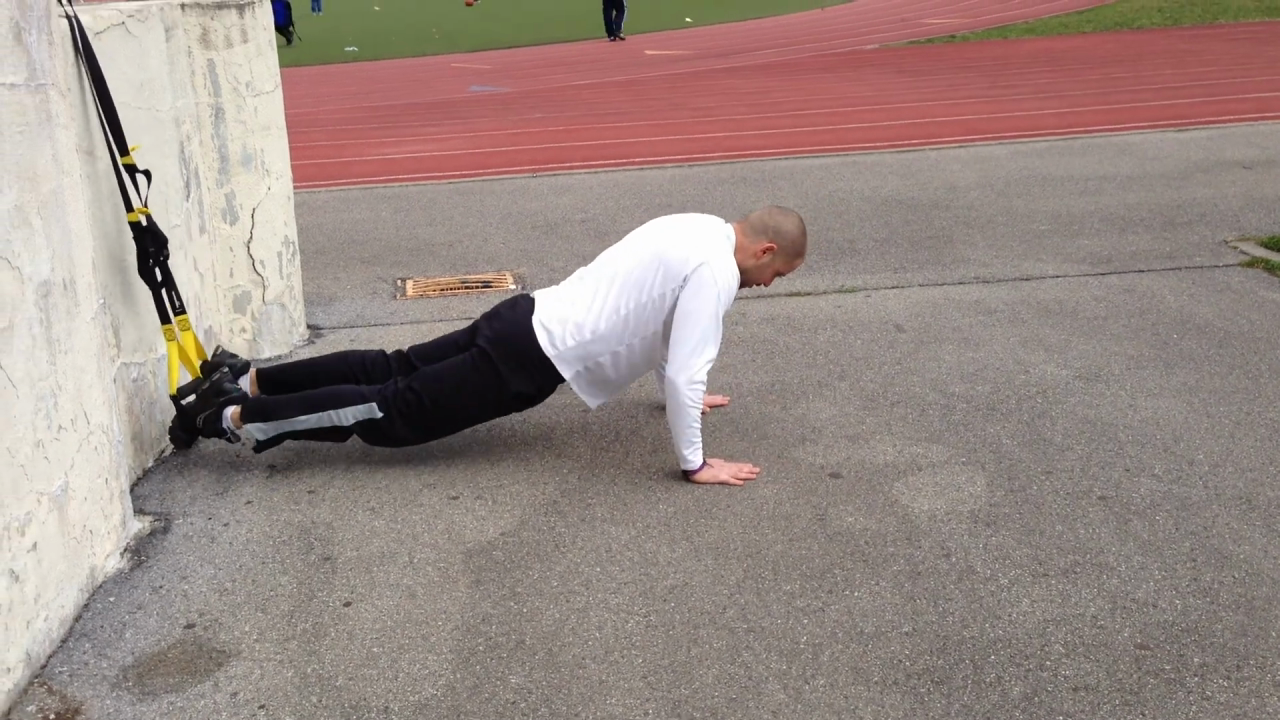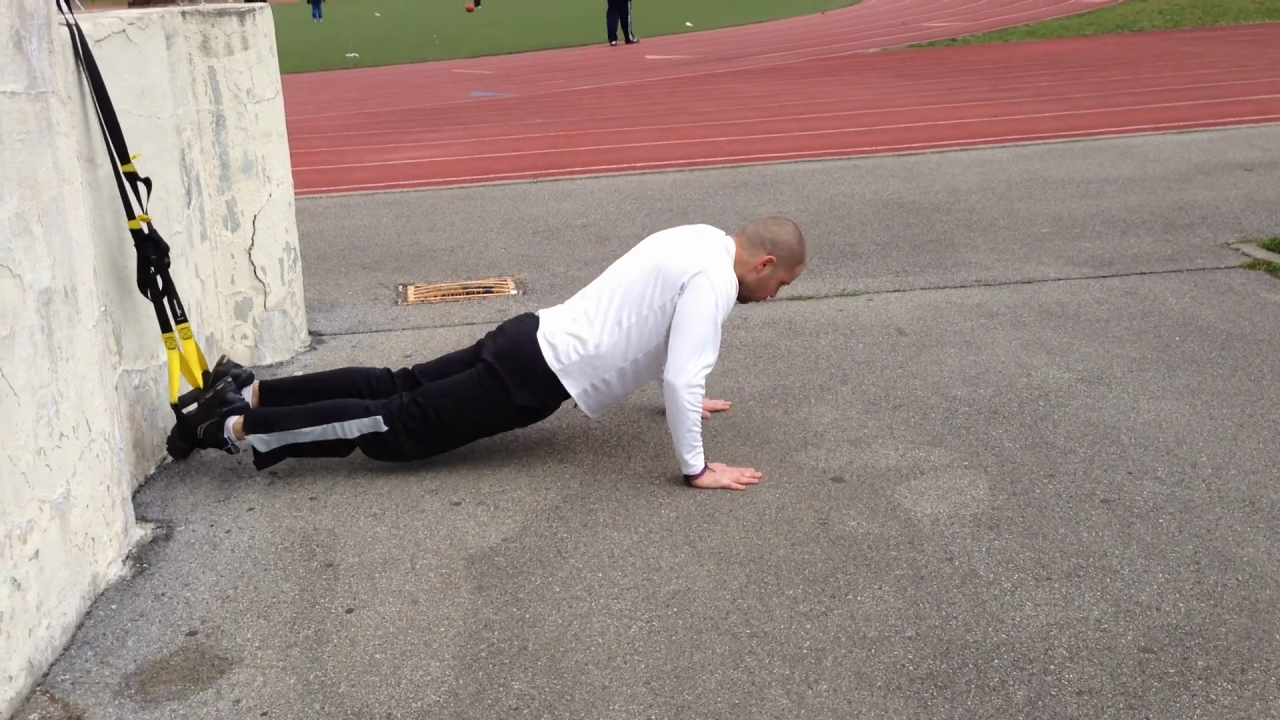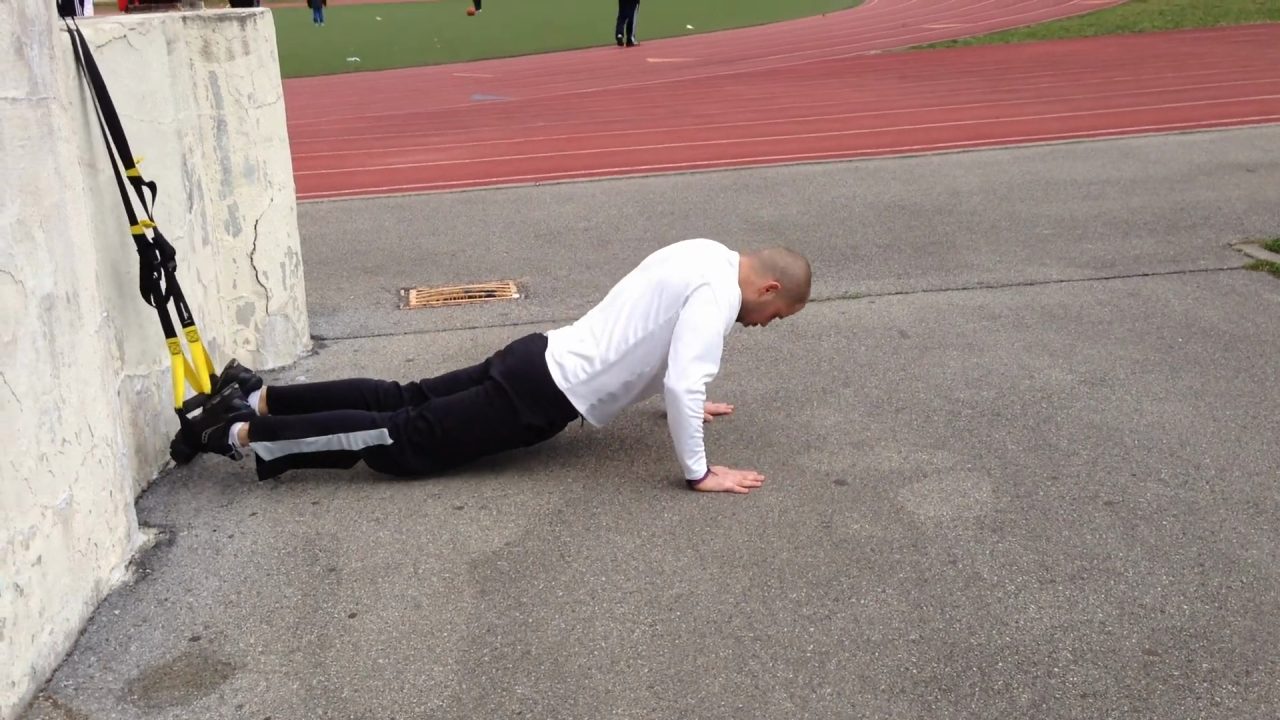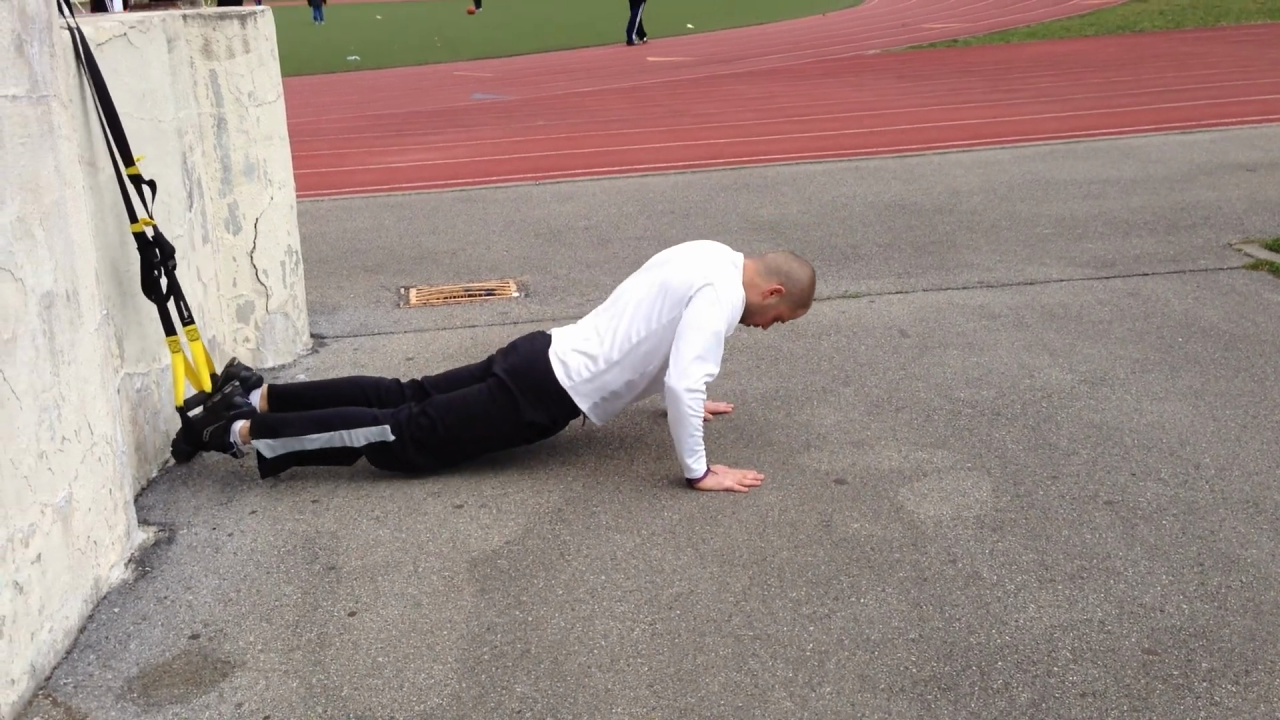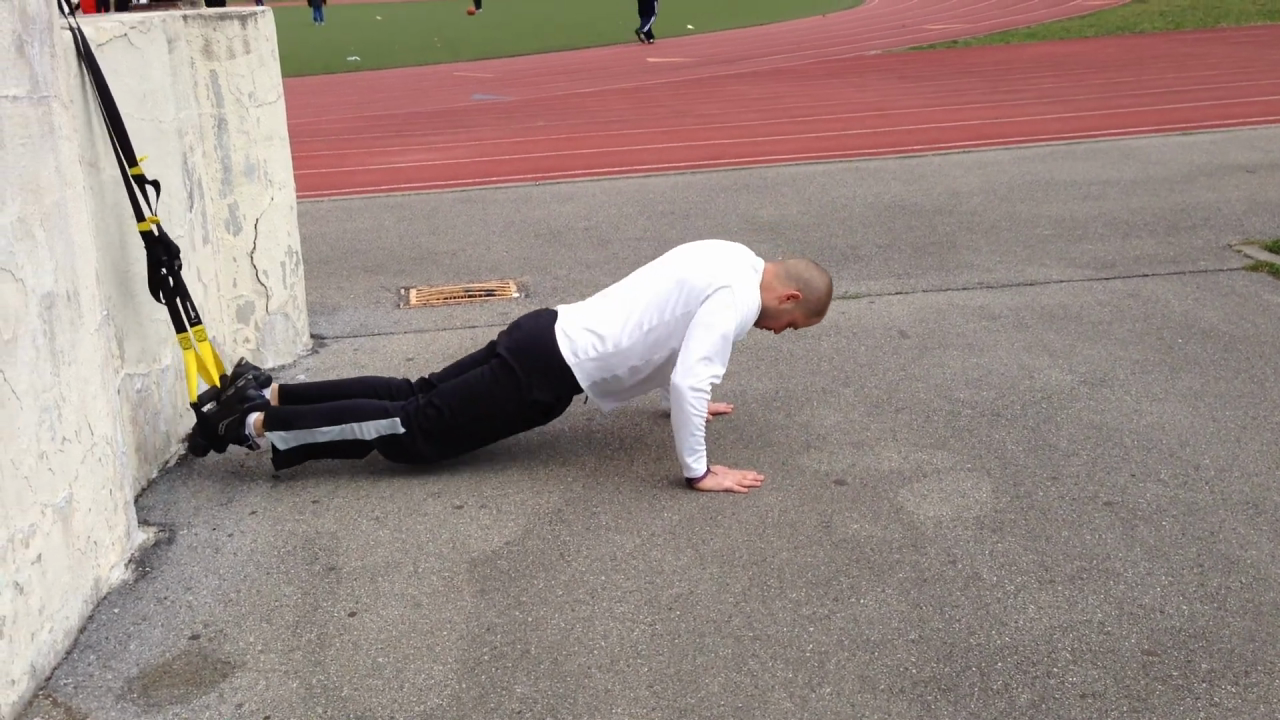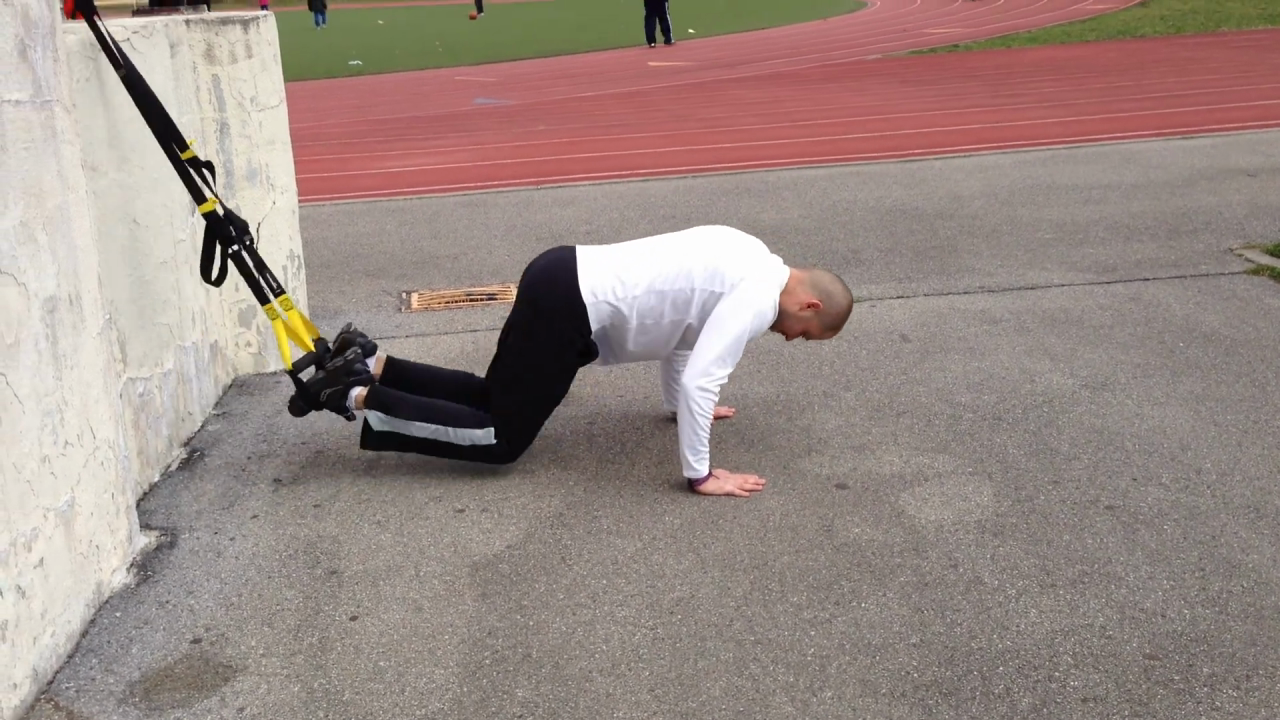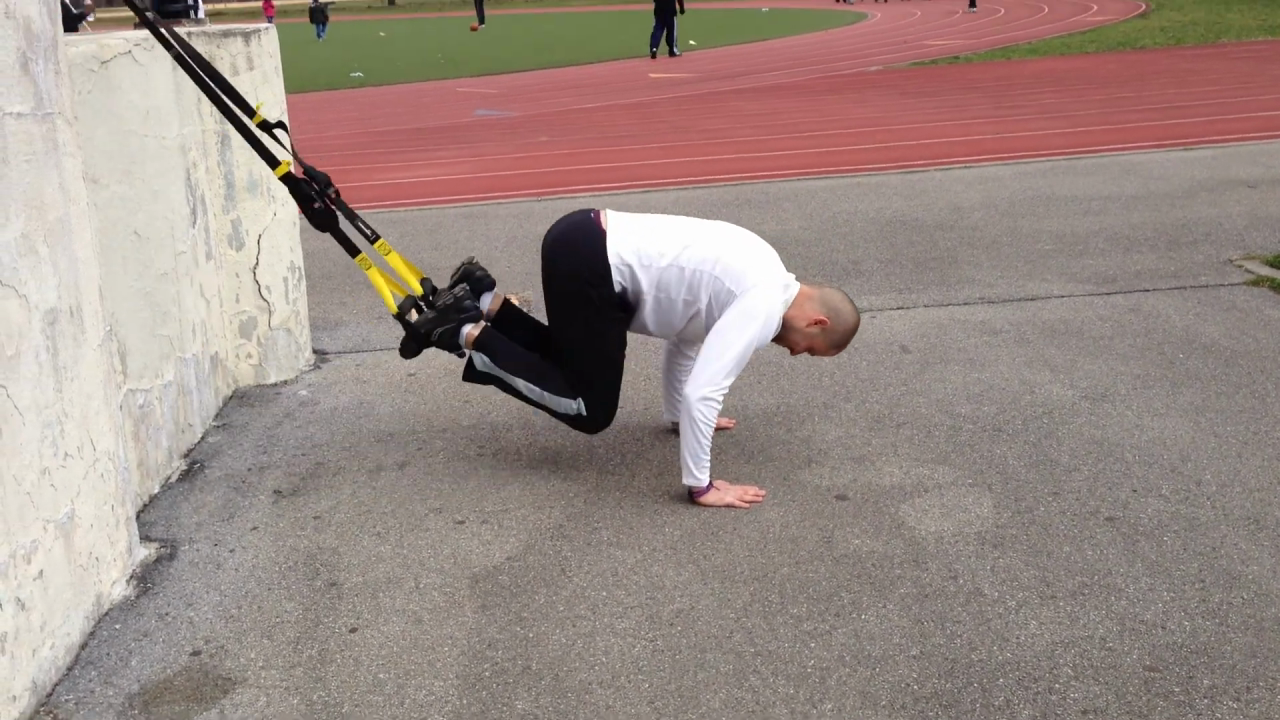
dt=0.3s
person 1, frame 1
left shoulder: (699, 228)
right shoulder: (716, 271)
right elbow: (686, 373)
left wrist: (678, 395)
right wrist: (694, 463)
left hip: (528, 319)
right hip: (535, 357)
left knee: (394, 371)
right knee: (393, 411)
left ankle: (245, 378)
right ankle: (236, 414)
person 1, frame 2
left shoulder: (702, 241)
right shoulder: (715, 280)
right elbow: (683, 377)
left wrist: (683, 398)
right wrist: (697, 468)
left hip: (533, 342)
right hip: (538, 376)
left knee: (394, 389)
right knee: (397, 428)
left ankle: (247, 390)
right ankle: (238, 426)
person 1, frame 3
left shoulder: (706, 254)
right shoulder: (720, 291)
right elbow: (682, 383)
left wrist: (687, 403)
right wrist: (699, 471)
left hip: (541, 359)
right hip: (544, 398)
left knee: (401, 404)
right knee: (404, 442)
left ankle: (255, 395)
right ankle: (243, 431)
person 1, frame 4
left shoulder: (710, 256)
right shoulder: (725, 294)
right elbow: (683, 382)
left wrist: (686, 399)
right wrist: (699, 470)
left hip: (544, 357)
right hip: (547, 395)
left knee: (406, 400)
right knee: (407, 437)
left ankle: (257, 393)
right ankle: (244, 430)
person 1, frame 5
left shoulder: (727, 257)
right shoulder: (741, 296)
right elbow: (689, 380)
left wrist: (686, 400)
right wrist: (699, 470)
left hip: (548, 337)
right hip: (552, 370)
left knee: (418, 397)
right knee: (414, 428)
left ankle: (268, 392)
right ankle: (260, 422)
person 1, frame 6
left shoulder: (750, 263)
right shoulder: (760, 296)
right elbow: (699, 381)
left wrist: (682, 405)
right wrist: (700, 475)
left hip: (560, 274)
right hip: (566, 304)
left knee: (498, 400)
right knee: (499, 438)
left ankle: (371, 364)
right ankle: (359, 397)
person 1, frame 7
left shoulder: (760, 277)
right shoulder: (767, 306)
left elbow: (686, 331)
right elbow: (701, 390)
left wrist: (678, 416)
right wrist: (700, 486)
left hip: (585, 237)
right hip: (588, 259)
left knee: (579, 373)
right knee: (590, 411)
left ankle: (485, 306)
right ankle: (471, 336)
